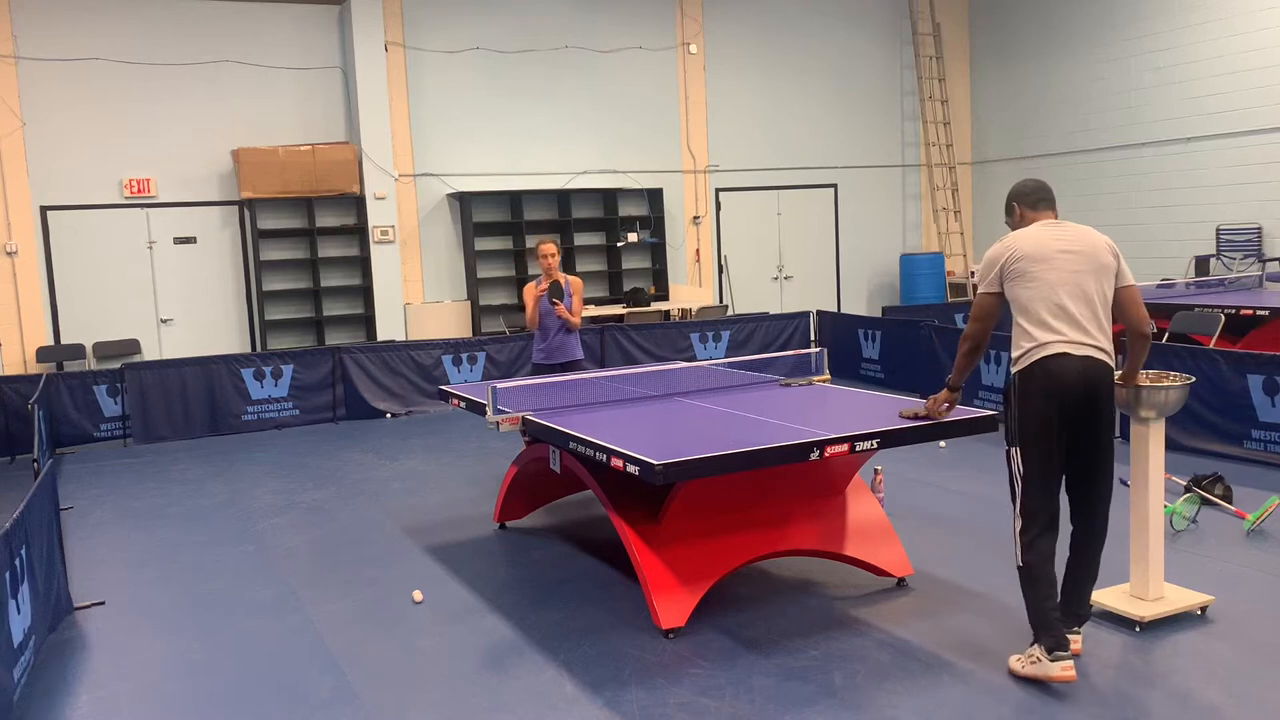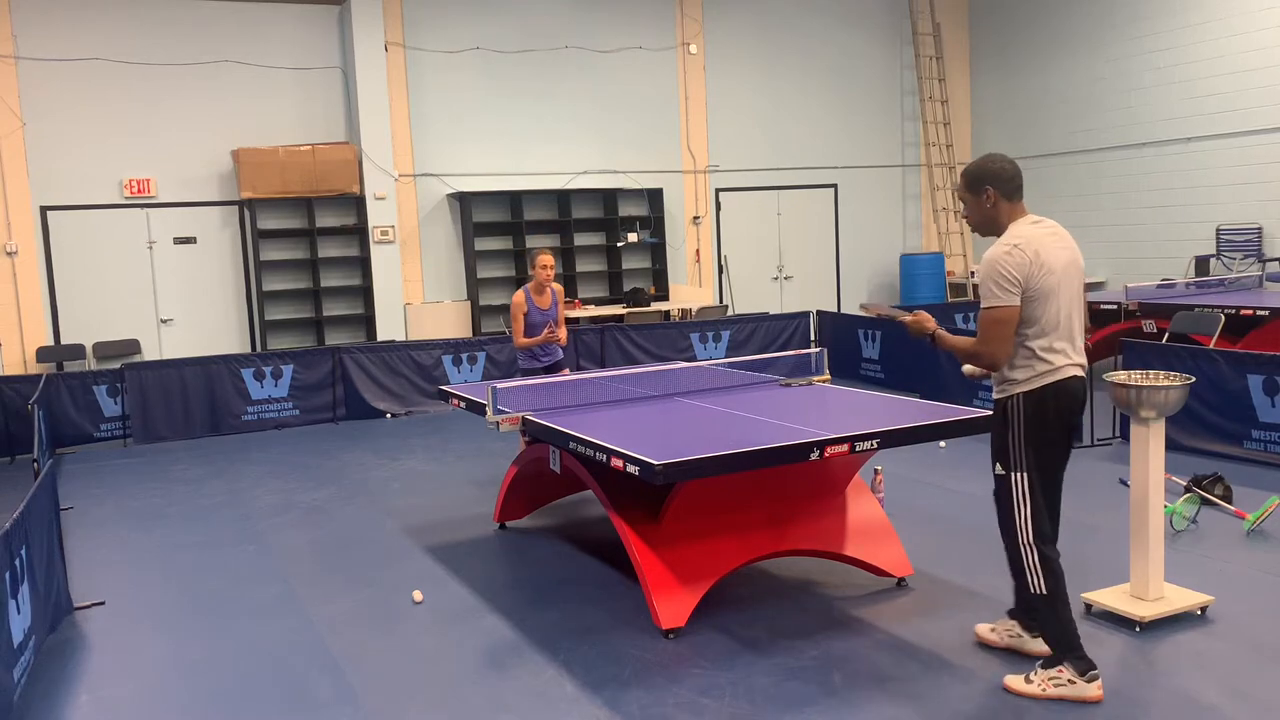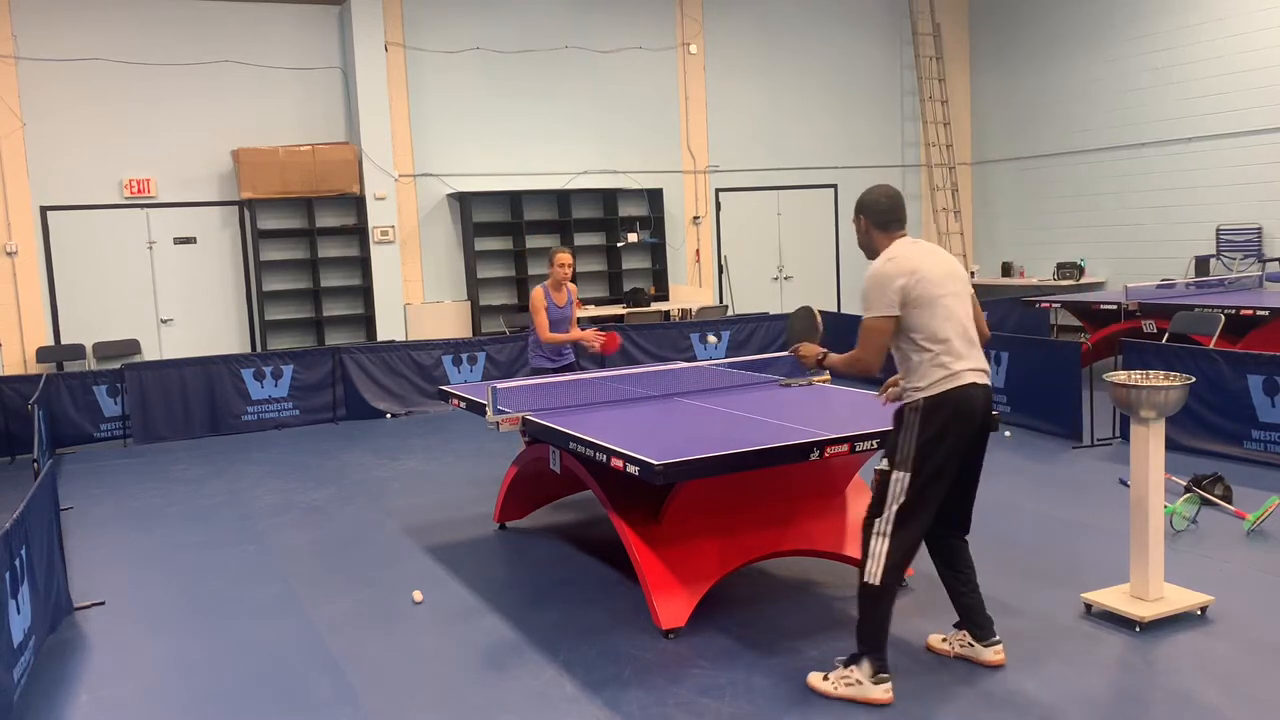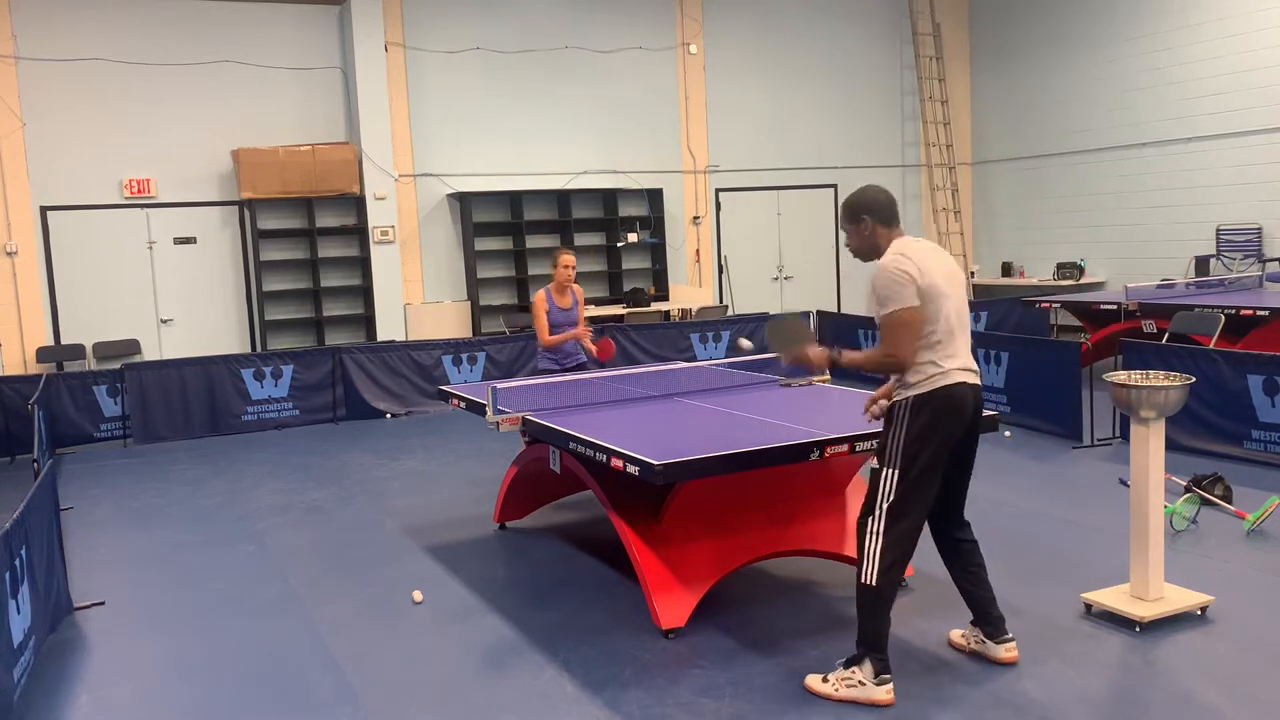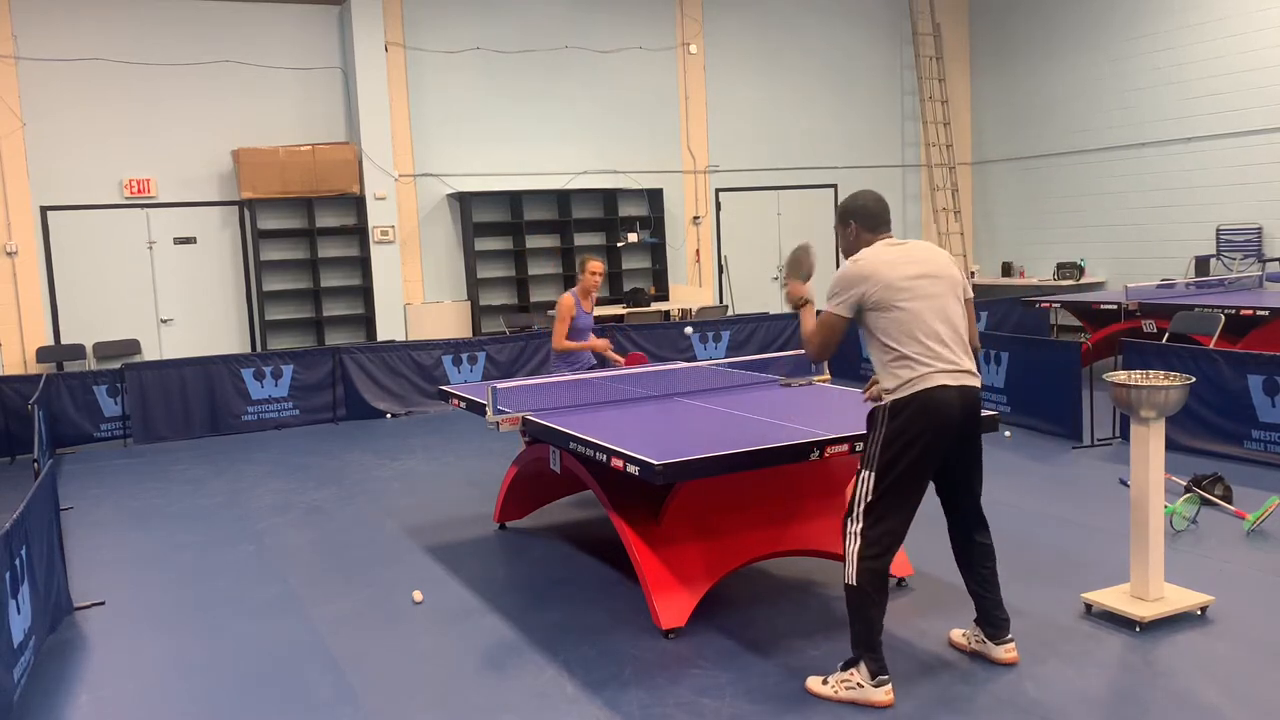
dt=1s
person 1, frame 1
left shoulder: (1006, 249)
right shoulder: (1102, 244)
left elbow: (976, 337)
right elbow: (1141, 328)
left wrist: (952, 388)
right wrist: (1130, 374)
left hip: (1040, 378)
right hip: (1096, 376)
left knee: (1035, 517)
right knee: (1091, 510)
left ankle: (1051, 648)
right ankle: (1072, 623)
person 1, frame 2
left shoulder: (1003, 258)
right shoulder: (1060, 236)
left elbow: (991, 356)
left wrist: (934, 333)
left hip: (1031, 401)
right hip: (1070, 385)
left knee: (1027, 532)
right knee: (1034, 519)
left ankle: (1073, 667)
right ankle: (1027, 622)
person 1, frame 3
left shoulder: (886, 270)
right shoulder: (939, 257)
left elbow: (868, 363)
right elbow: (980, 332)
left wrist: (821, 357)
left hip: (936, 406)
right hip: (974, 394)
left knee: (888, 531)
right knee: (944, 525)
left ankle: (870, 669)
right ankle: (980, 635)
person 1, frame 4
left shoulder: (894, 266)
right shoulder: (935, 254)
left elbow: (898, 355)
left wrist: (833, 358)
right wrist: (896, 388)
left hip: (930, 404)
right hip: (965, 394)
left knee: (882, 530)
right knee: (950, 521)
left ankle: (871, 671)
right ankle: (993, 633)
person 1, frame 5
left shoulder: (858, 270)
right shoulder: (941, 258)
left elbow: (817, 348)
right elbow: (969, 339)
left wrist: (802, 304)
left hip: (913, 409)
right hip: (965, 394)
left knee: (867, 533)
right knee: (967, 518)
left ankle: (869, 673)
right ankle: (995, 633)
